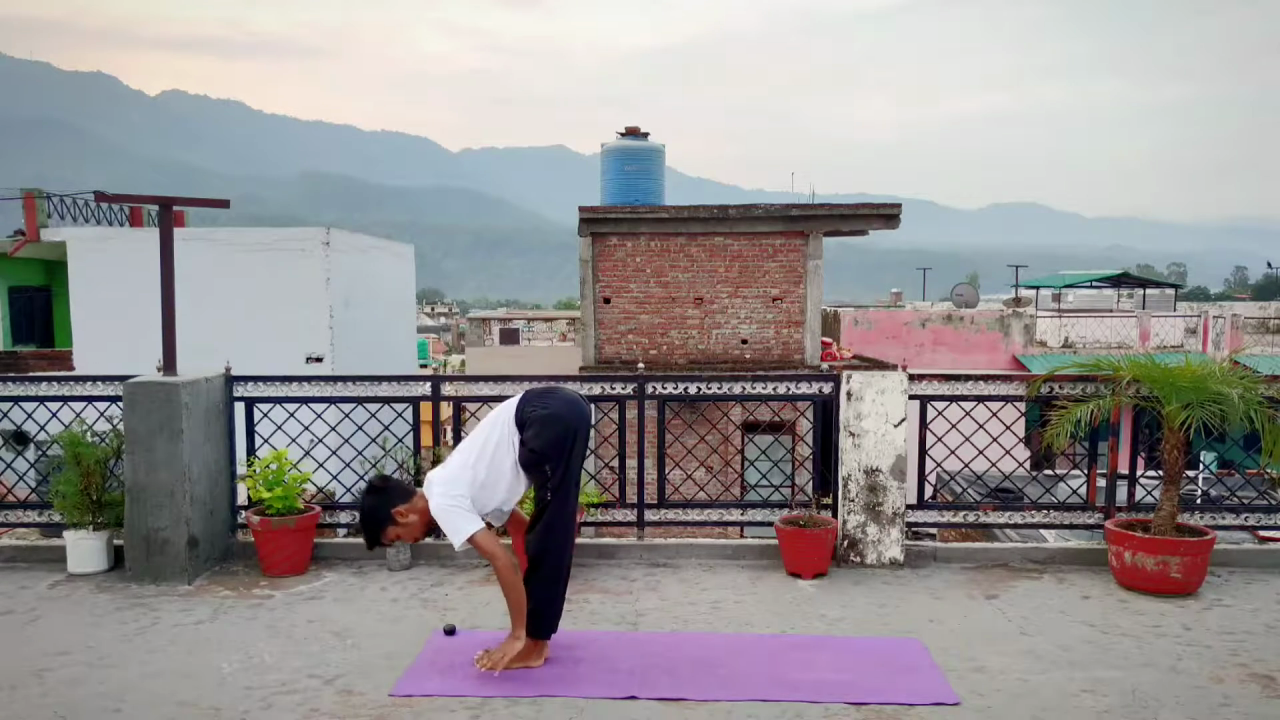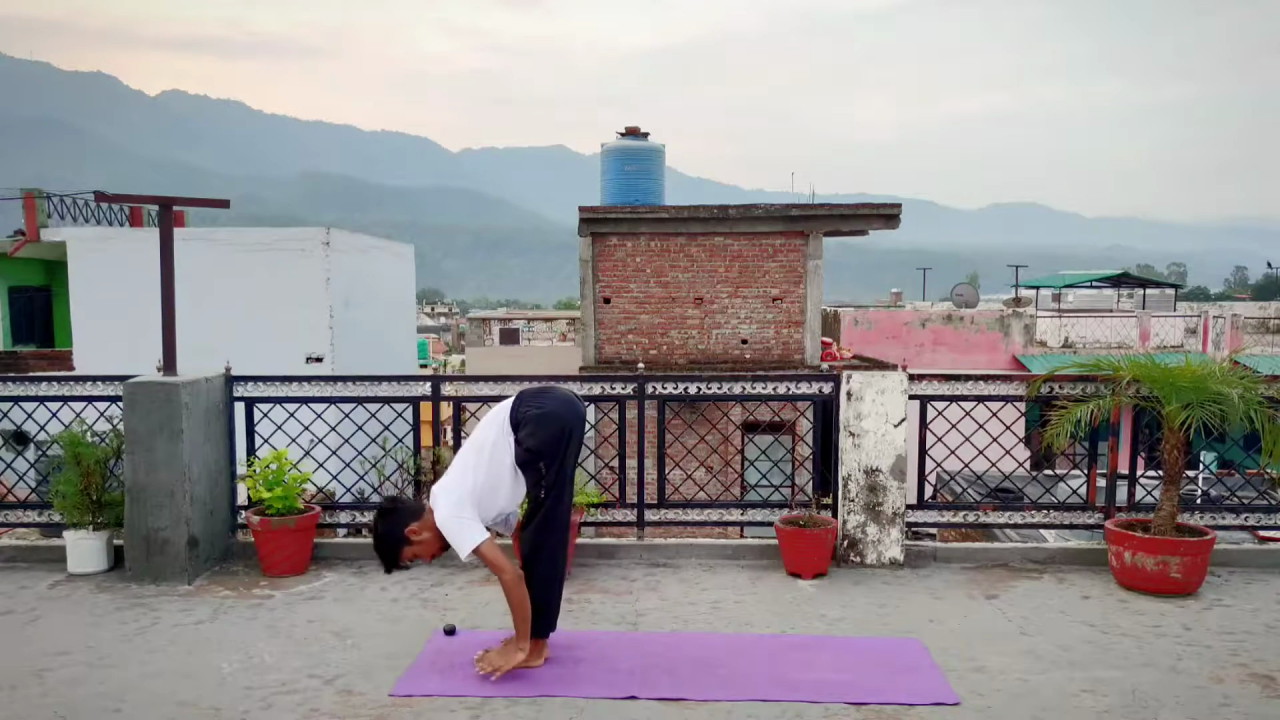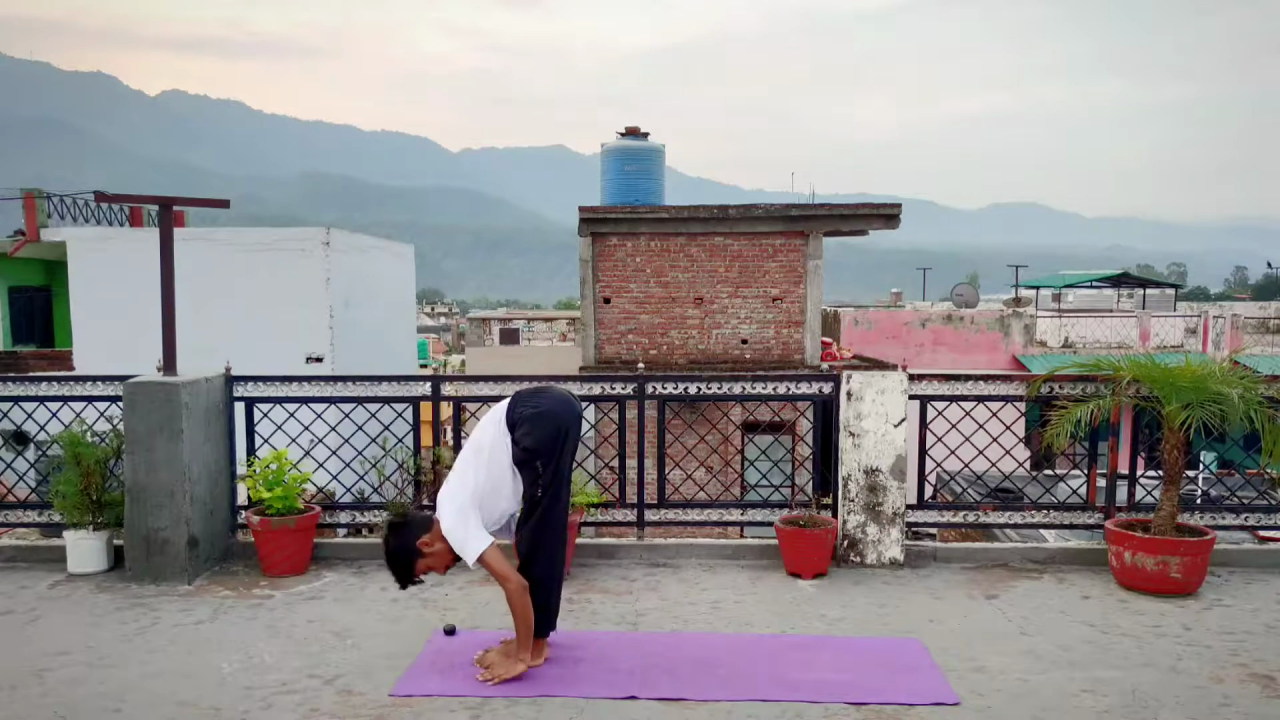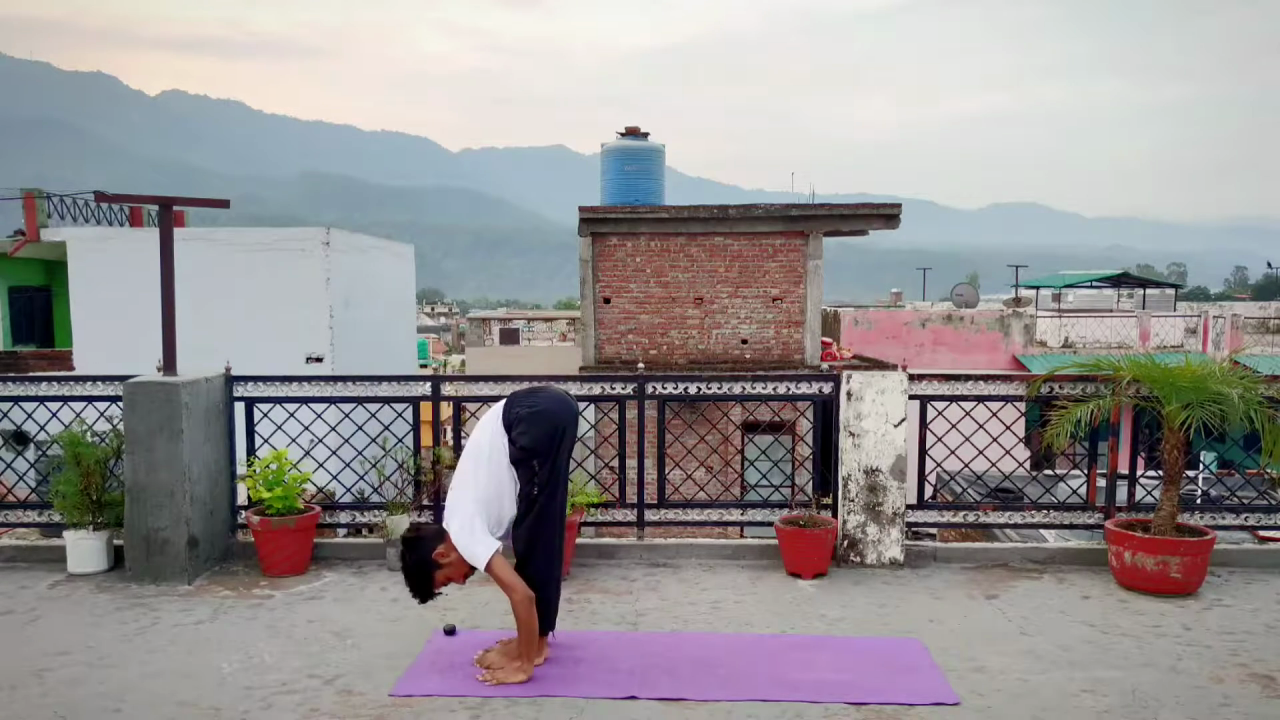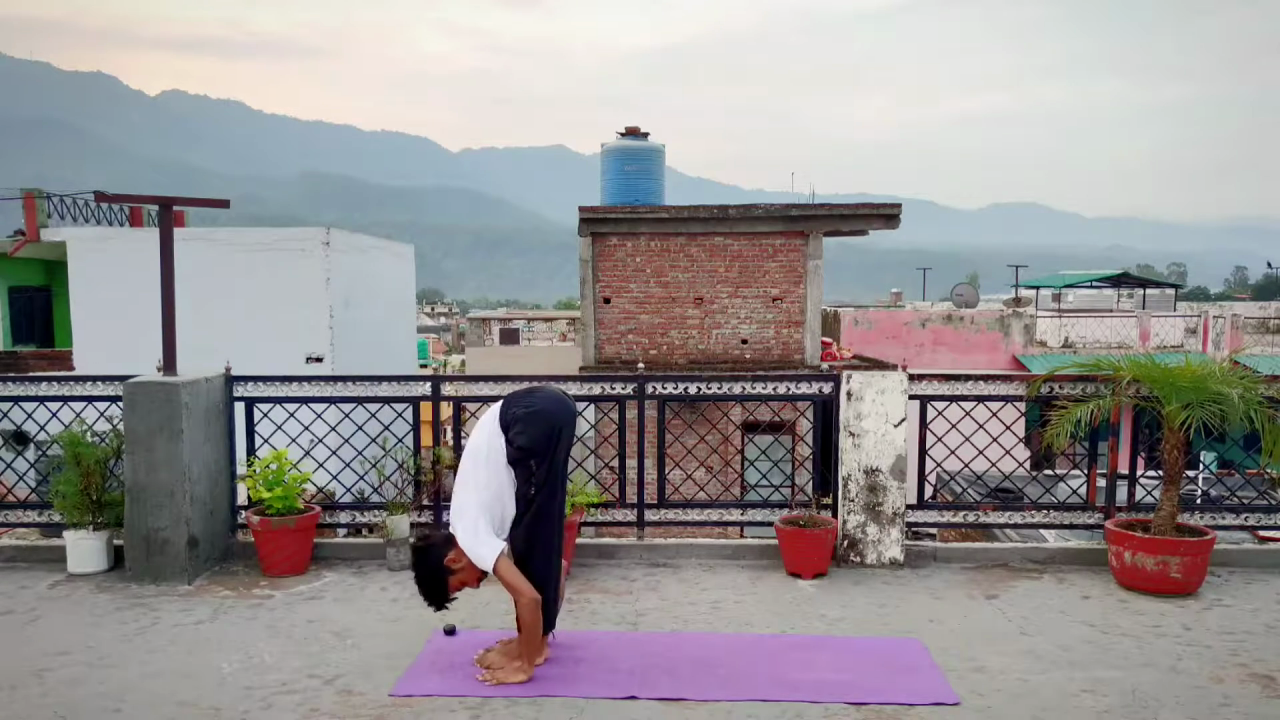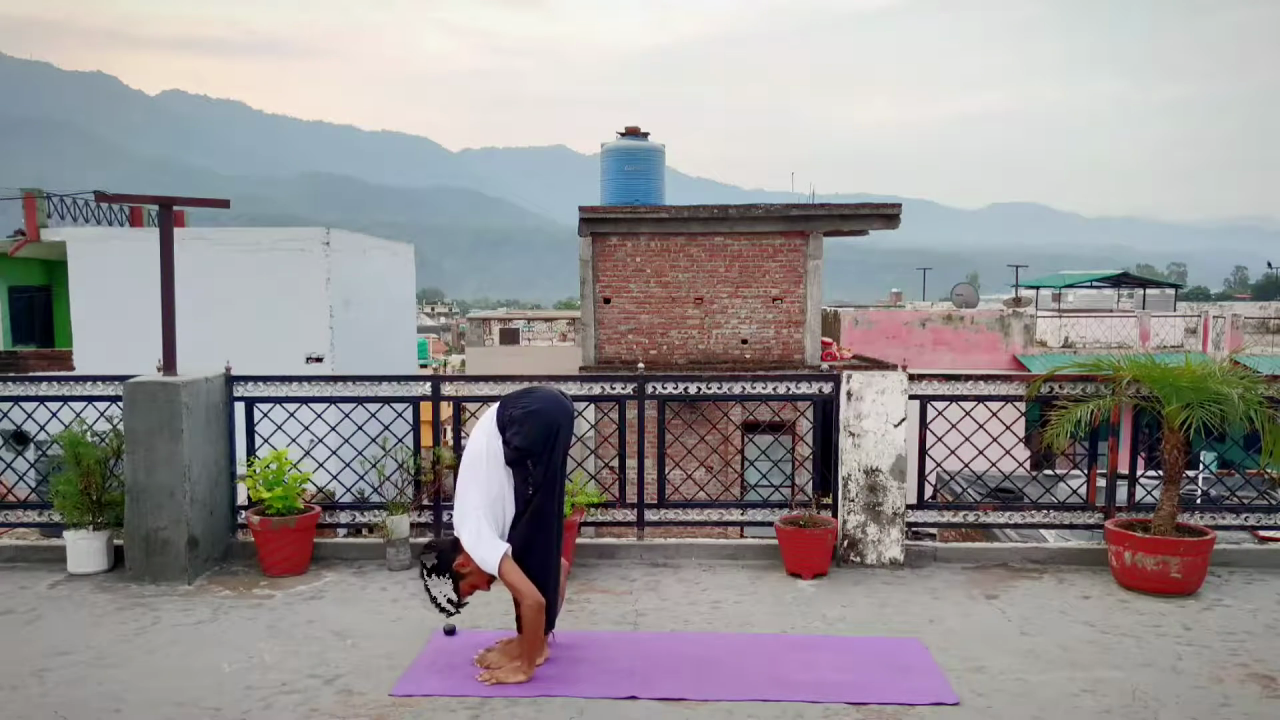
dt=0.1s
person 1, frame 1
left shoulder: (441, 500)
right shoulder: (448, 485)
left elbow: (504, 561)
right elbow: (522, 524)
left wrist: (518, 636)
left hip: (551, 418)
right hip: (561, 410)
left knee: (547, 534)
right knee: (549, 532)
left ankle: (532, 645)
right ankle: (535, 638)
person 1, frame 2
left shoulder: (448, 514)
right shoulder: (454, 502)
left elbow: (511, 575)
left wrist: (521, 647)
left hip: (548, 417)
right hip: (555, 409)
left knee: (541, 535)
right knee: (542, 534)
left ankle: (534, 645)
right ankle: (534, 639)
person 1, frame 3
left shoulder: (453, 521)
right shoulder: (459, 508)
left elbow: (515, 583)
left wrist: (523, 655)
left hip: (543, 417)
right hip: (551, 410)
left knee: (539, 535)
right knee: (541, 534)
left ankle: (534, 646)
right ankle: (535, 639)
person 1, frame 4
left shoulder: (462, 530)
right shoulder: (470, 520)
left elbow: (521, 594)
left wrist: (525, 664)
left hip: (540, 417)
right hip: (549, 409)
left knee: (531, 536)
right knee: (538, 535)
left ankle: (533, 646)
right ankle: (534, 640)
person 1, frame 5
left shoulder: (469, 534)
right shoulder: (475, 523)
left elbow: (528, 596)
left wrist: (526, 666)
left hip: (537, 417)
right hip: (547, 409)
left knee: (532, 536)
right knee: (539, 534)
left ankle: (534, 646)
right ankle: (535, 640)
person 1, frame 6
left shoulder: (474, 539)
left elbow: (532, 599)
left wrist: (525, 667)
left hip: (535, 417)
right hip: (544, 410)
left knee: (529, 535)
right knee: (539, 538)
left ankle: (533, 647)
right ankle: (535, 640)
